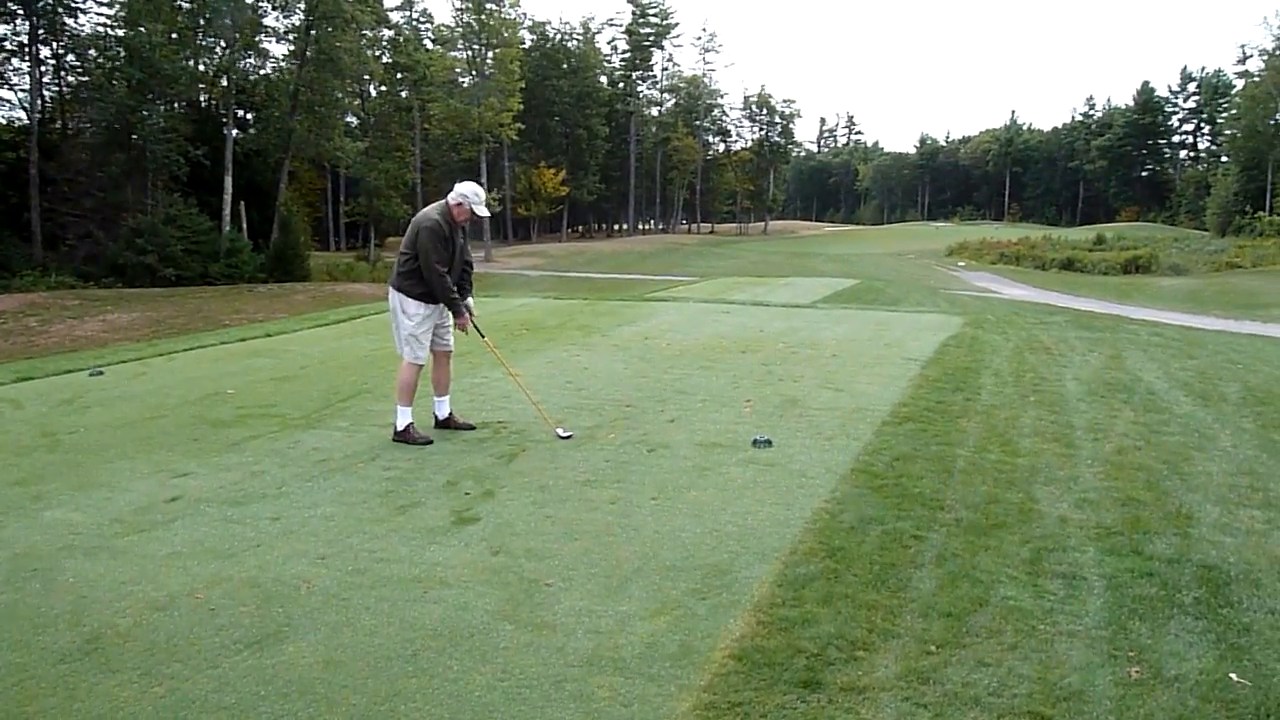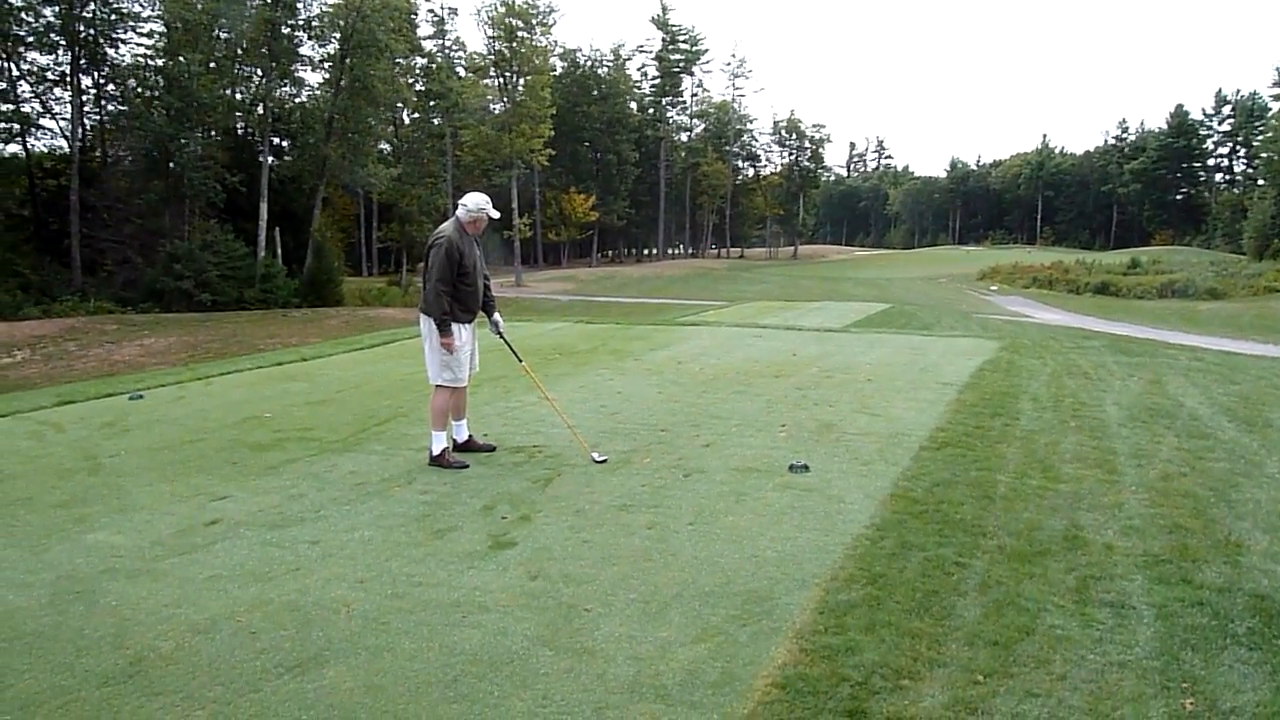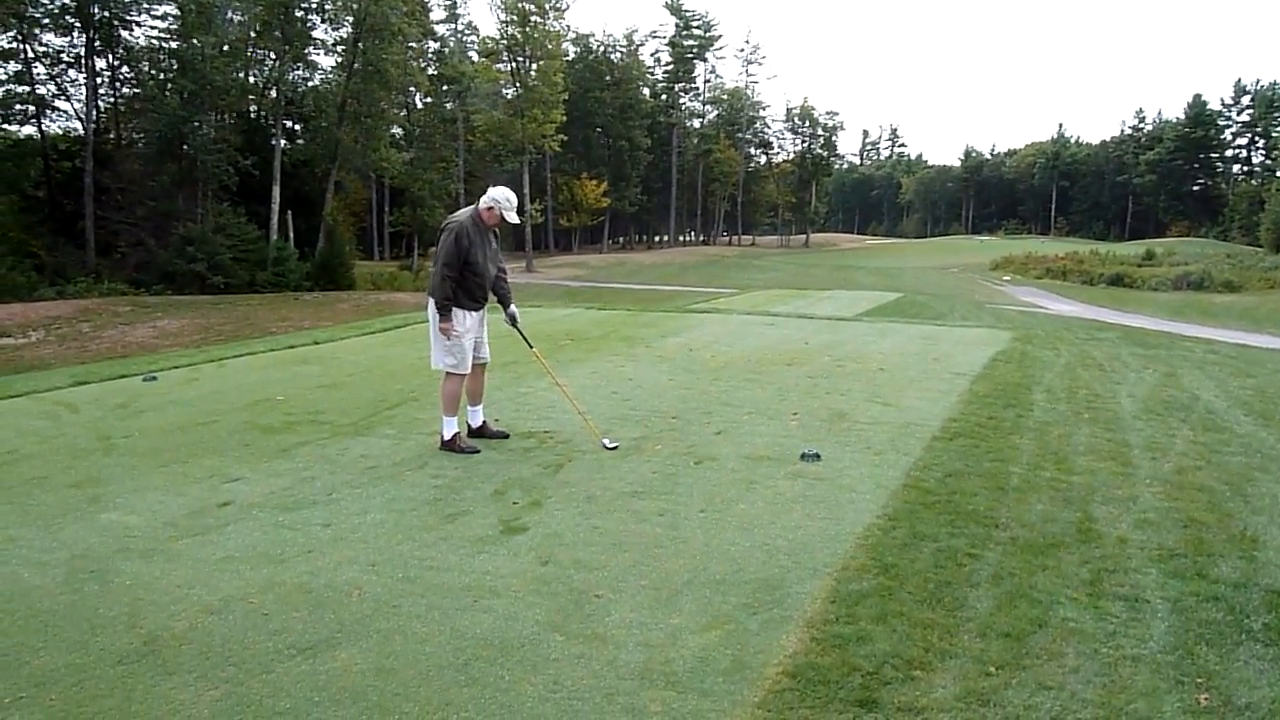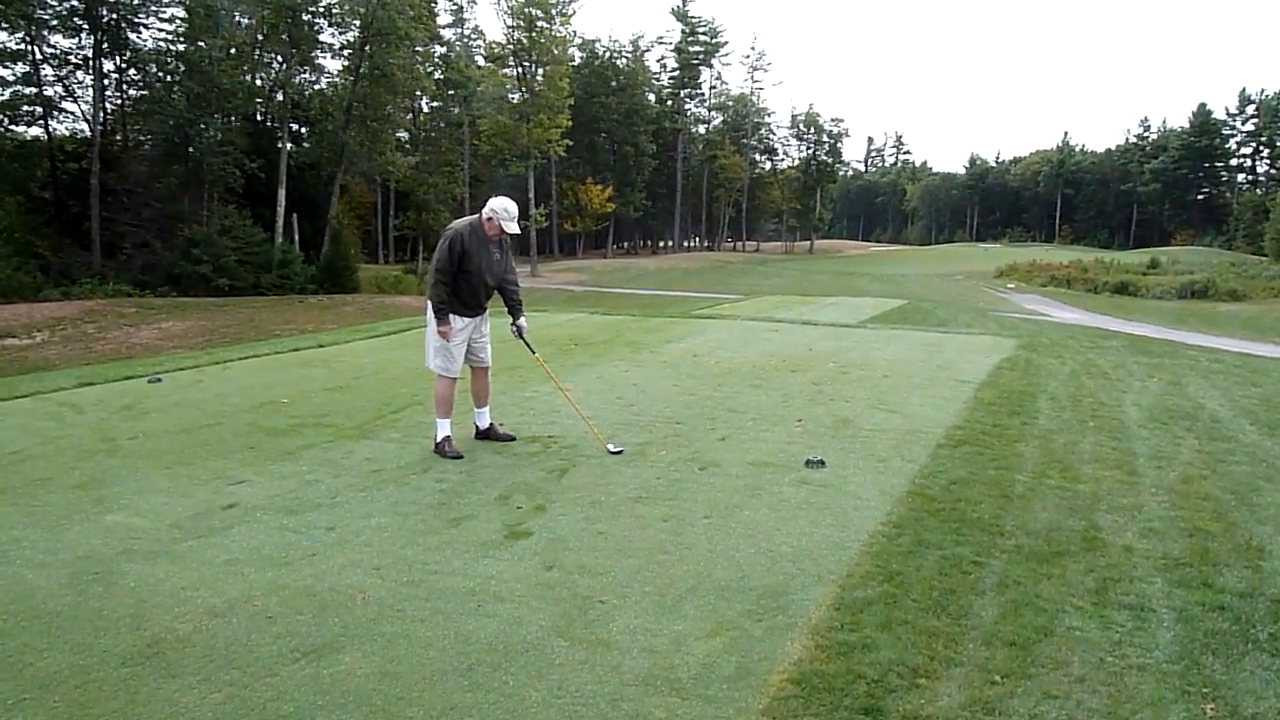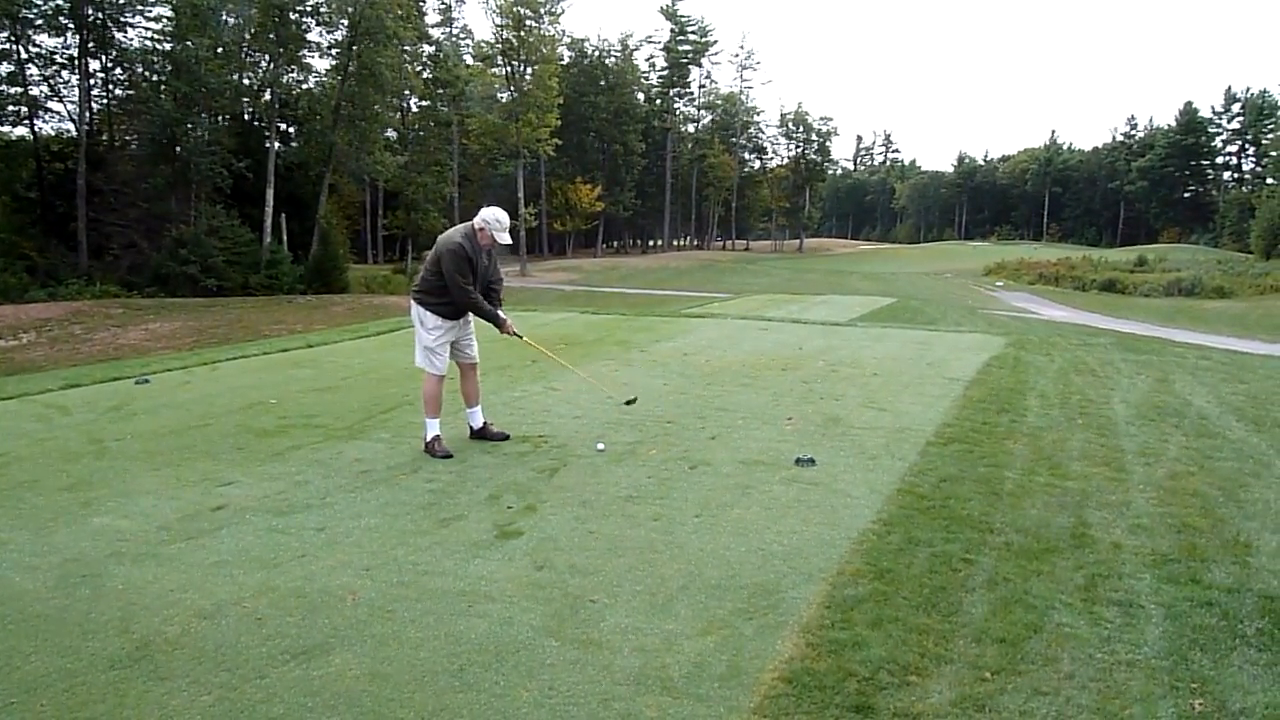
dt=1s
person 1, frame 1
left shoulder: (456, 222)
right shoulder: (431, 223)
left elbow: (464, 262)
right elbow: (435, 273)
left wrist: (466, 296)
right wrist: (457, 311)
left hip: (435, 299)
right hip: (412, 298)
left knee: (443, 353)
right knee: (415, 359)
left ankle: (443, 414)
right ankle: (402, 425)
person 1, frame 2
left shoulder: (469, 237)
right shoulder: (446, 240)
left elbow: (482, 278)
right elbow: (437, 289)
left wrist: (491, 310)
right wrist: (444, 330)
left hip: (464, 320)
right hip: (447, 323)
left knee: (461, 379)
right knee: (446, 382)
left ankle: (461, 437)
right ankle: (438, 449)
person 1, frame 3
left shoulder: (490, 230)
right shoulder: (459, 227)
left elbow: (497, 268)
right elbow: (443, 273)
left wrist: (507, 302)
right wrist: (443, 314)
left hip: (476, 308)
right hip: (454, 310)
left knee: (478, 364)
right knee: (456, 370)
left ankle: (476, 423)
right ankle: (449, 434)
person 1, frame 4
left shoulder: (501, 239)
right shoulder: (457, 234)
left elbow: (508, 278)
right elbow: (438, 278)
left wrist: (517, 313)
right wrist: (442, 318)
left hip: (478, 313)
right hip: (451, 314)
left knee: (481, 368)
right knee: (447, 373)
left ankle: (483, 425)
right ankle: (442, 437)
person 1, frame 5
left shoulder: (484, 243)
right shoulder: (454, 246)
left elbow: (493, 279)
right elbow: (465, 294)
left wrist: (498, 311)
right wrist: (497, 320)
left hip: (460, 313)
right hip: (433, 312)
left knee: (470, 365)
right knee: (435, 372)
left ankle: (477, 424)
right ankle: (432, 436)
